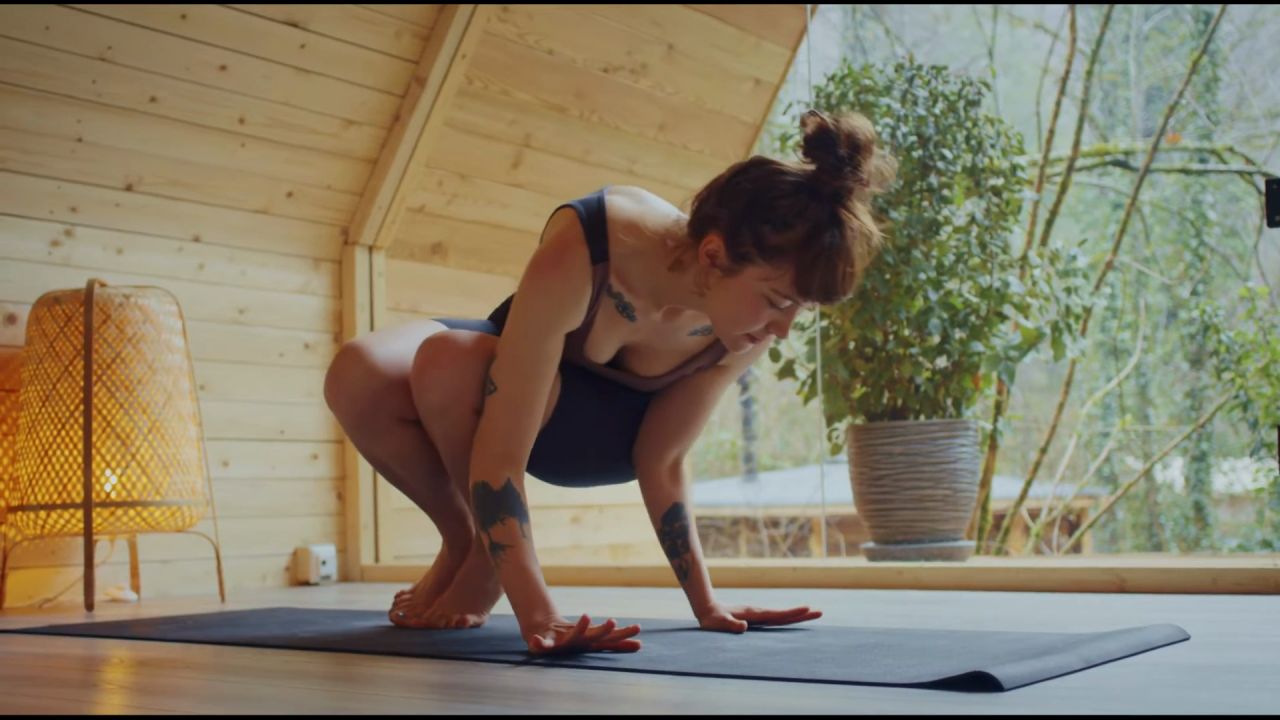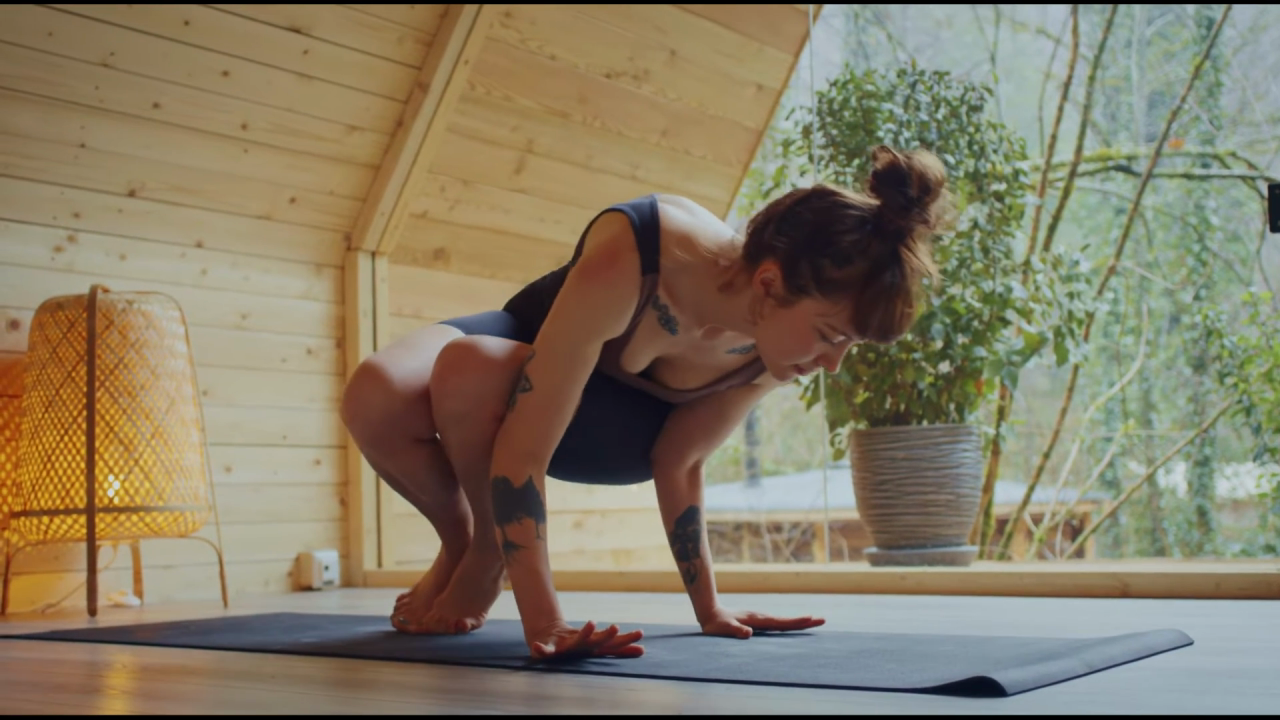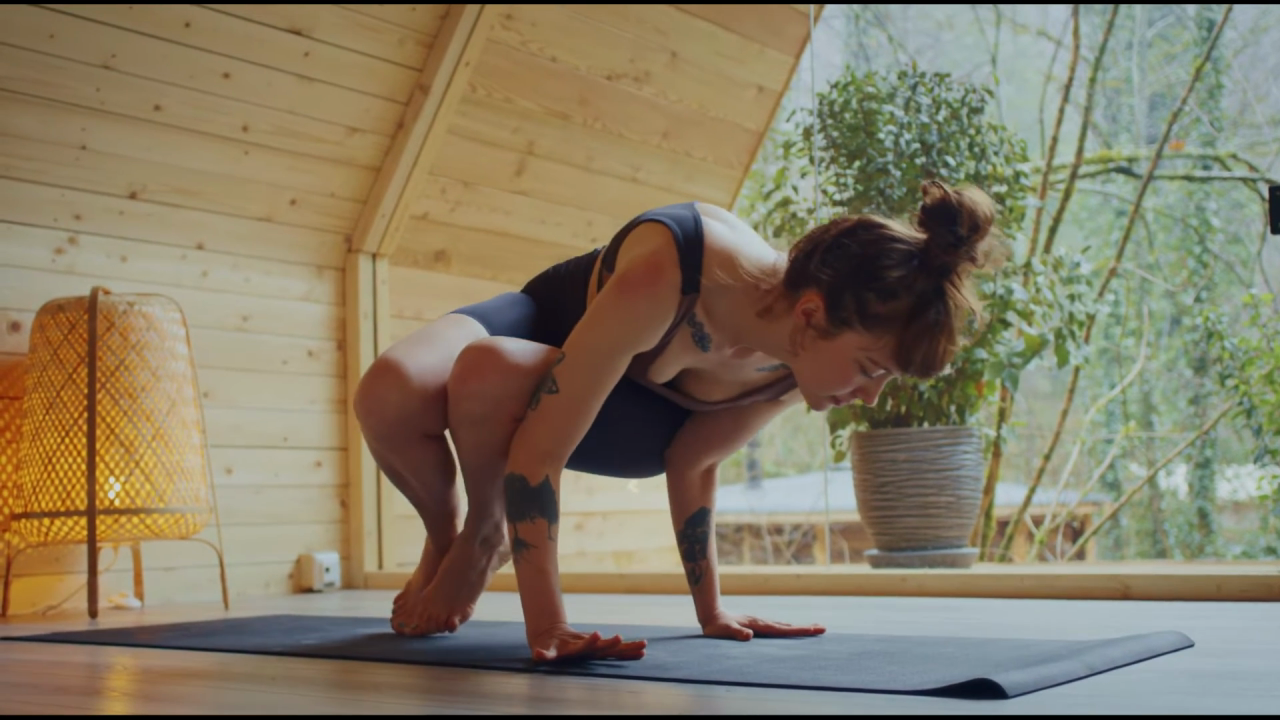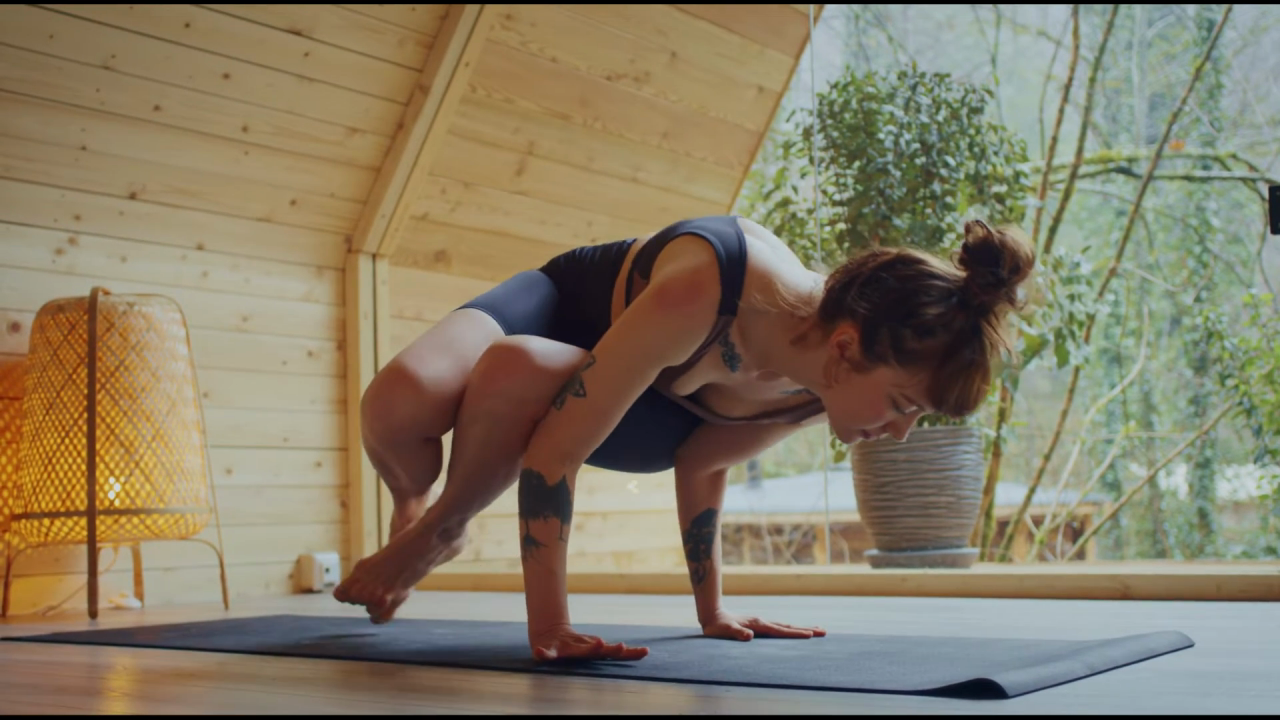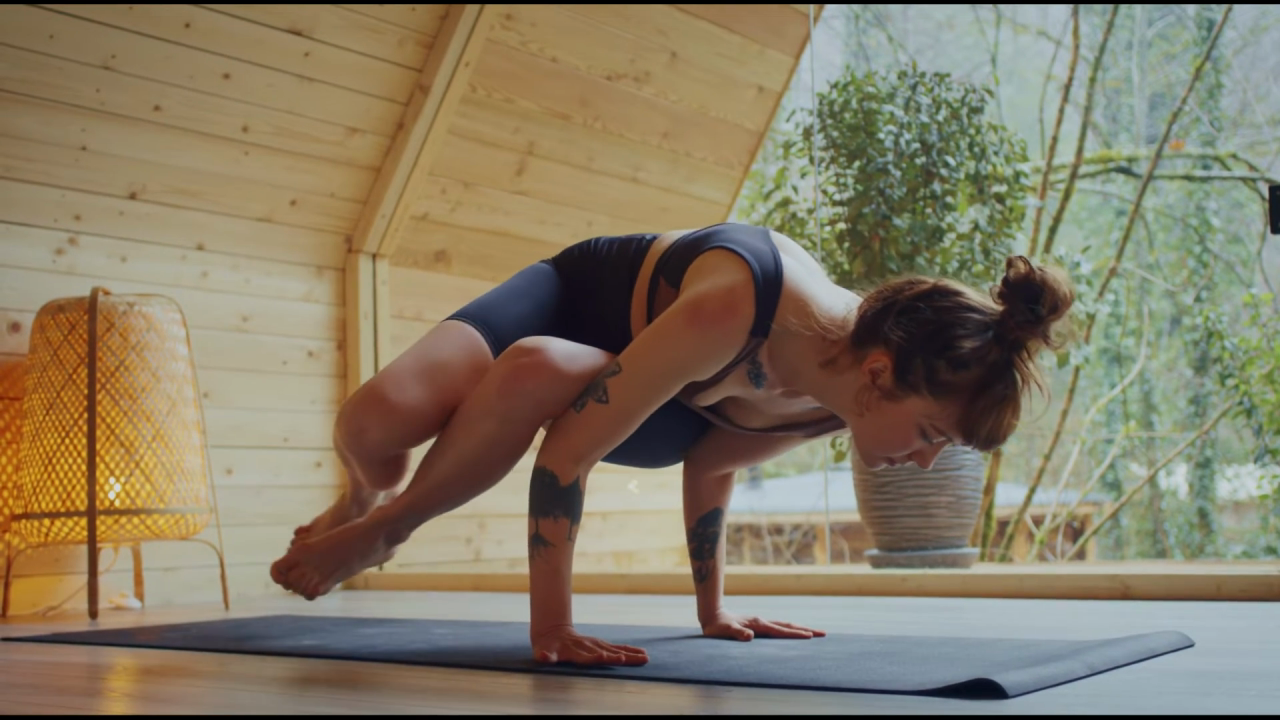
dt=0.4s
person 1, frame 1
left shoulder: (743, 322)
right shoulder: (577, 255)
left elbow: (661, 461)
right elbow: (500, 455)
left wrist: (705, 602)
right wrist: (538, 617)
left hip: (603, 431)
right hip: (509, 362)
right knee: (358, 374)
left ankle: (486, 561)
right ankle: (464, 542)
person 1, frame 2
left shoulder: (775, 344)
right shoulder: (624, 262)
left elbow: (679, 463)
right elbow: (522, 449)
left wrist: (708, 607)
right wrist: (543, 624)
left hip: (616, 430)
right hip: (528, 344)
right knee: (375, 395)
left ankle: (490, 554)
right ankle: (467, 545)
person 1, frame 3
left shoulder: (801, 358)
right shoulder: (664, 275)
left elbow: (692, 463)
right elbow: (538, 448)
left wrist: (710, 609)
right wrist: (546, 627)
left hip: (632, 411)
right hip: (542, 326)
right knee: (390, 392)
left ankle: (484, 545)
right ankle: (461, 541)
person 1, frame 4
left shoulder: (825, 381)
right shoulder: (702, 290)
left elbow: (702, 464)
right elbow: (554, 446)
left wrist: (711, 609)
right wrist: (548, 627)
left hip: (651, 404)
right knee: (399, 401)
right ankle: (419, 521)
person 1, frame 5
left shoulder: (846, 394)
right shoulder: (734, 306)
left elbow: (711, 463)
right elbow: (567, 449)
left wrist: (711, 608)
right wrist: (550, 627)
left hip: (660, 403)
right hip: (579, 293)
right knee: (374, 422)
right ankle: (370, 506)
